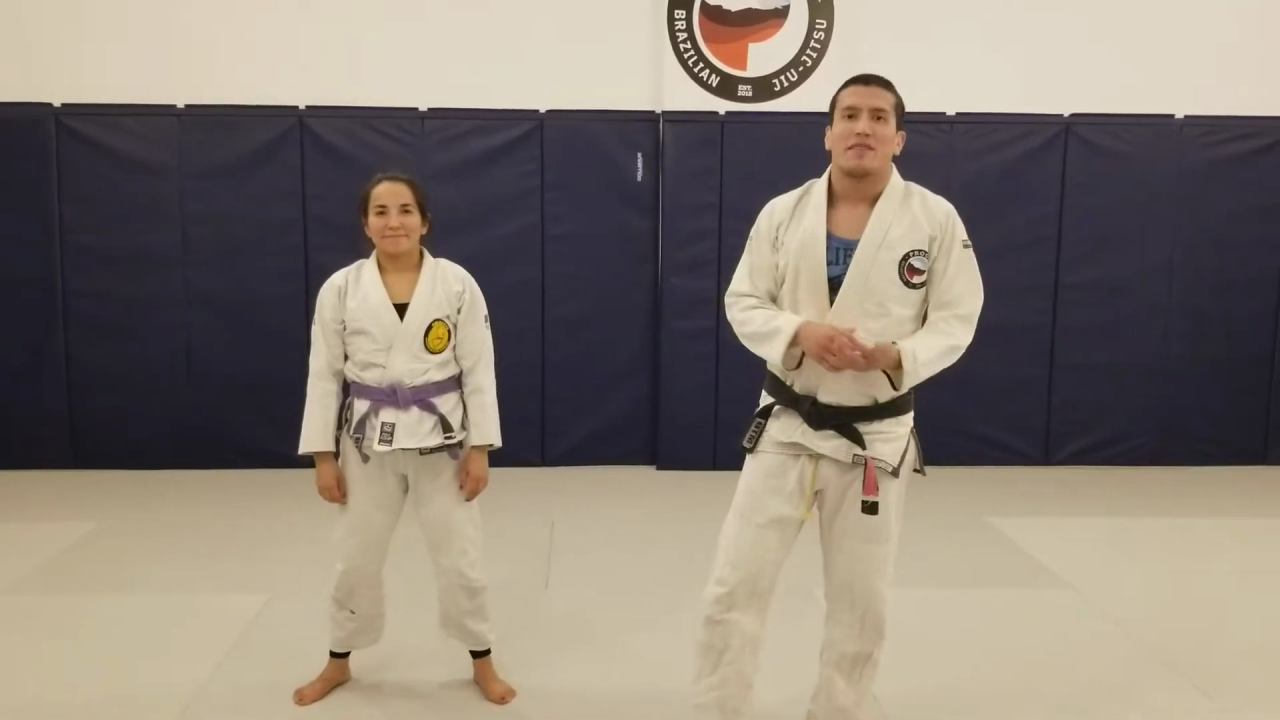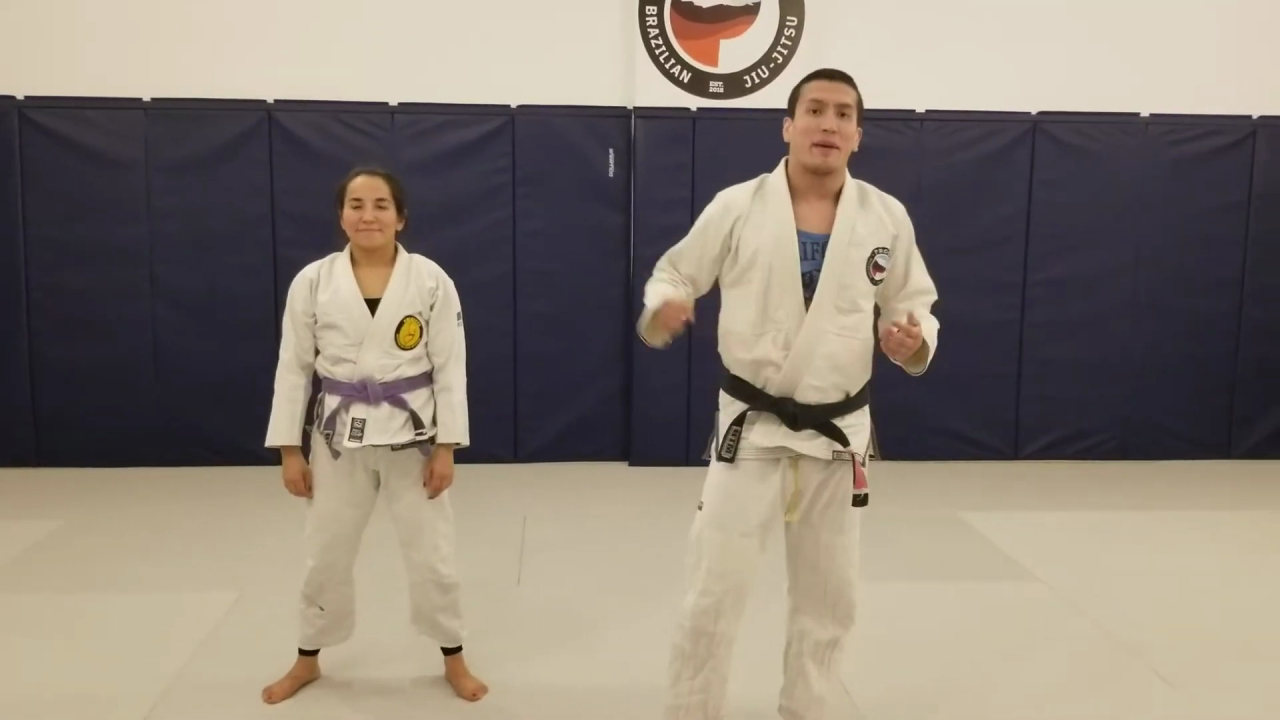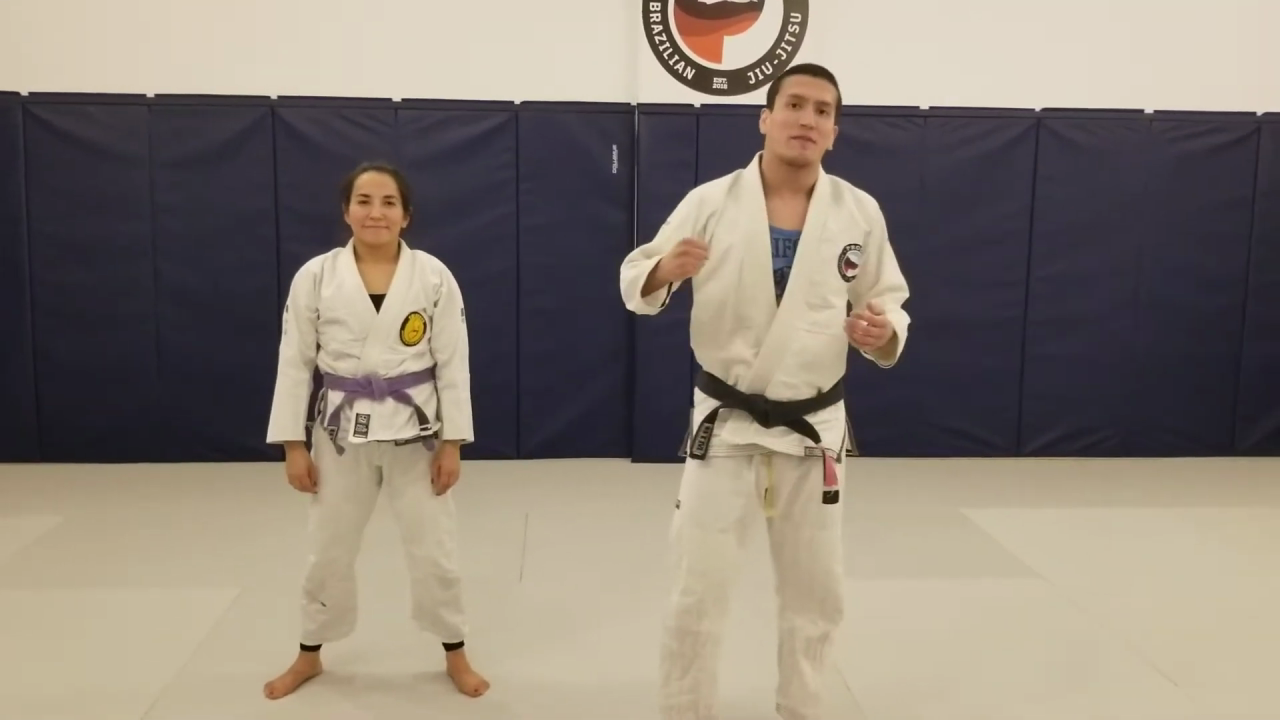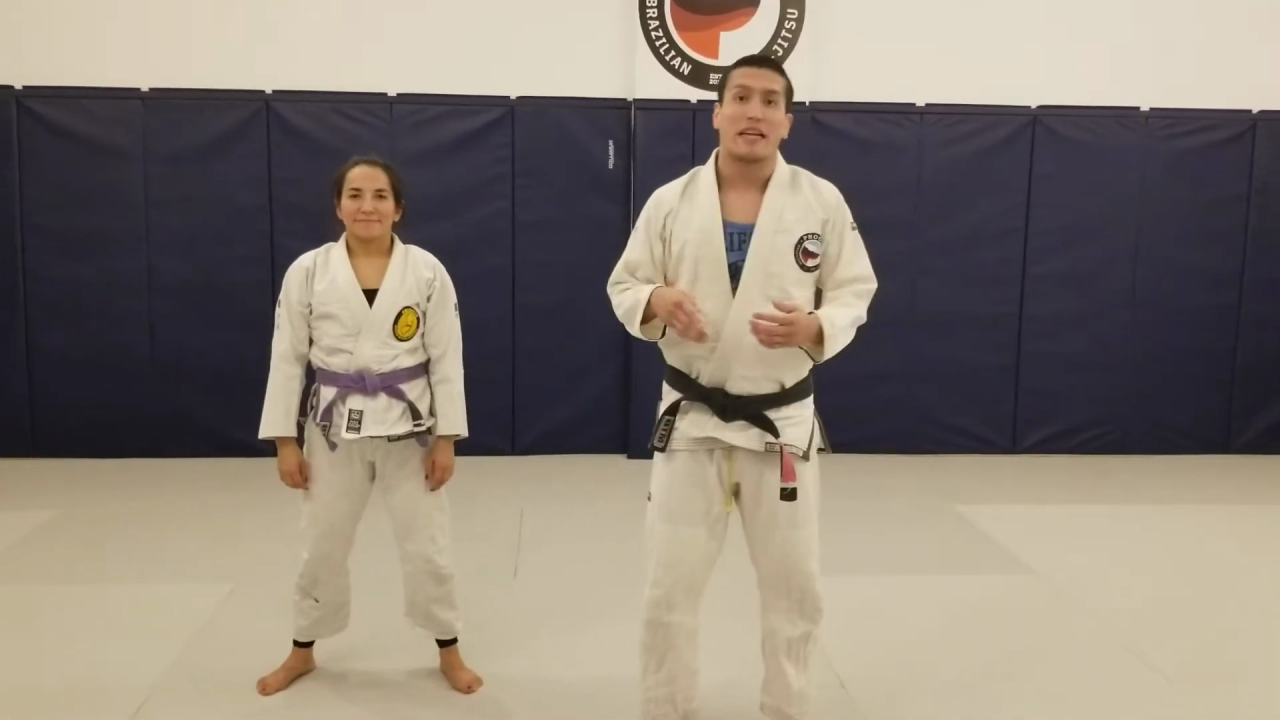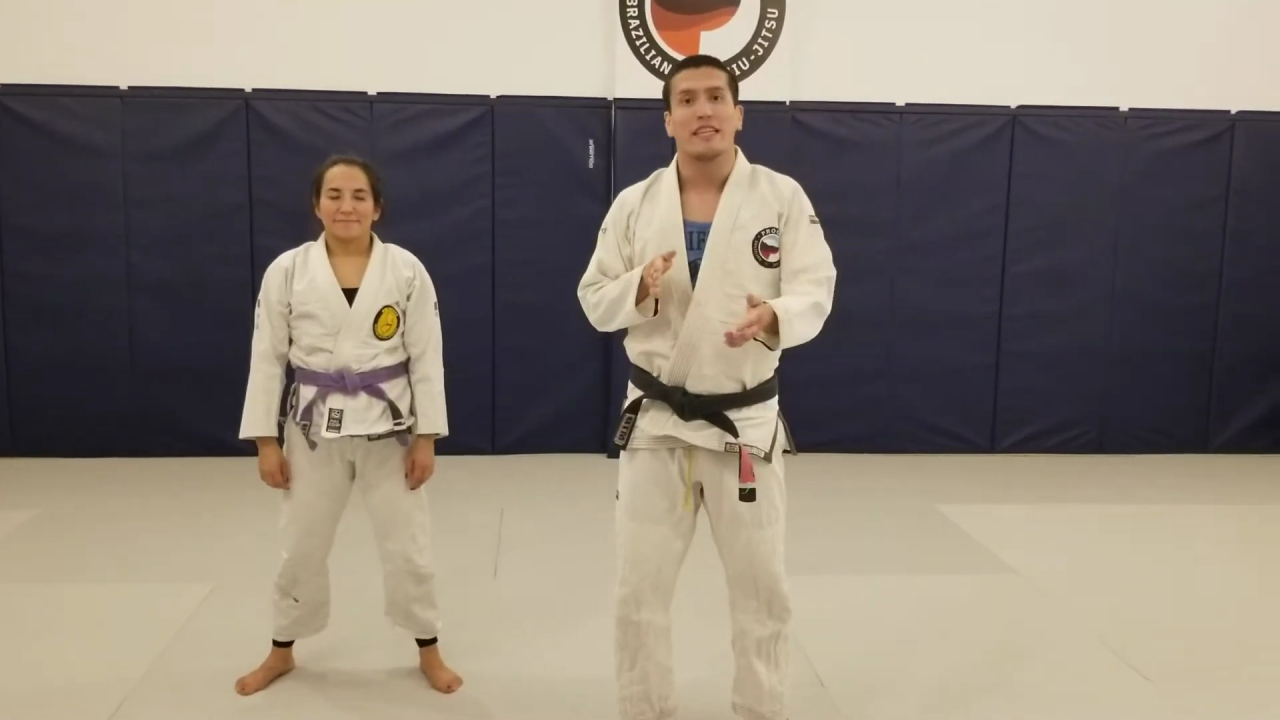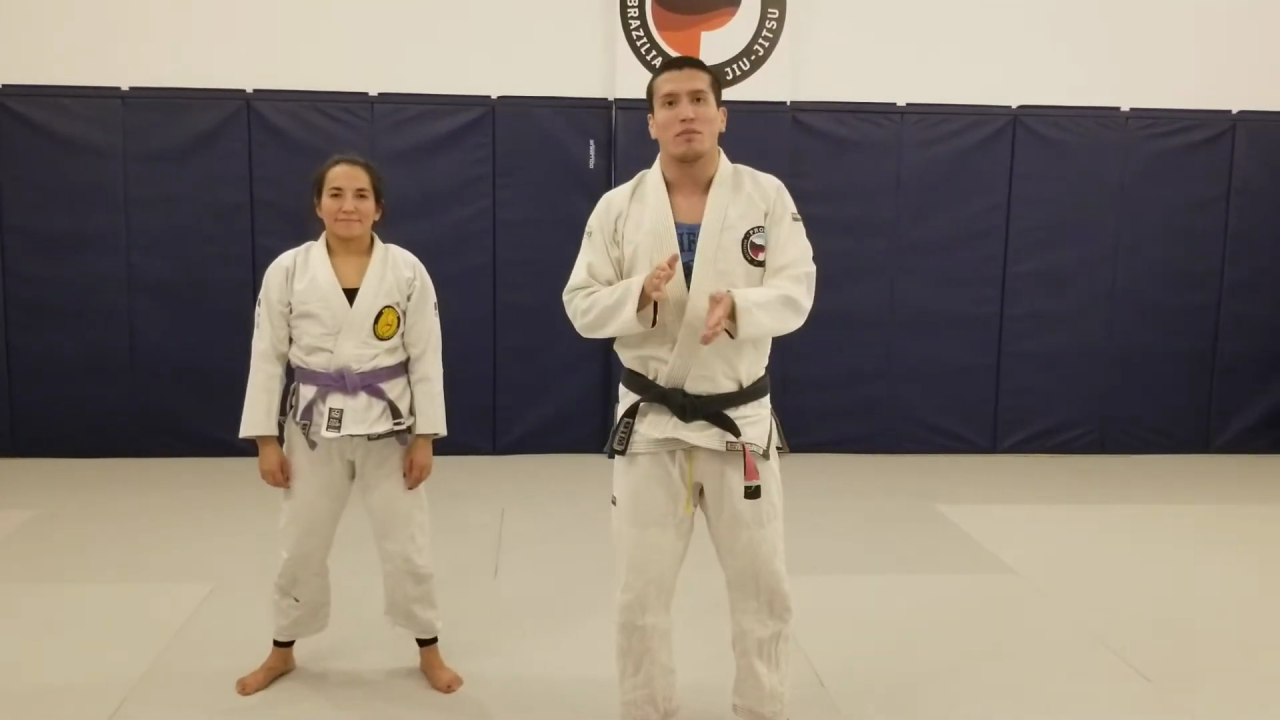
dt=0.4s
person 1, frame 1
left shoulder: (935, 218)
right shoulder: (783, 213)
left elbow: (956, 318)
right elbow: (743, 303)
left wrist: (895, 357)
right wrist: (800, 335)
left hip: (876, 438)
right hip: (785, 427)
left knee: (859, 605)
right knee: (734, 589)
person 1, frame 2
left shoulder: (887, 216)
right shoulder: (736, 207)
left elbow: (910, 302)
right elbow: (679, 278)
left wrist: (917, 341)
right wrist: (660, 307)
left hip: (839, 433)
right hip: (753, 428)
left knee: (828, 595)
right knee: (713, 593)
person 1, frame 3
left shoulder: (859, 211)
right shoulder: (710, 202)
left elbow: (884, 298)
right elbow: (636, 278)
left wrist: (885, 333)
right wrist: (662, 271)
left hip: (815, 428)
right hip: (725, 424)
left knee: (815, 590)
right knee: (698, 592)
person 1, frame 4
left shoulder: (821, 200)
right shoulder: (671, 201)
left elbow: (854, 294)
right elbow: (622, 289)
left wrist: (814, 328)
right wrist: (656, 305)
left hip: (782, 423)
right hip: (692, 421)
left knee: (794, 586)
right knee: (670, 587)
person 1, frame 5
left shoulder: (782, 196)
right shoulder: (634, 203)
left elbow: (814, 292)
right elbow: (595, 300)
left wrist: (772, 317)
right wrist: (640, 287)
left hip: (745, 422)
right hip: (655, 420)
left knee: (761, 585)
right knee: (641, 587)
person 1, frame 6
left shoulder: (767, 194)
right shoulder: (618, 207)
left elbow: (795, 294)
right elbow: (583, 307)
left wrist: (733, 305)
right wrist: (642, 292)
left hip: (740, 421)
right hip: (650, 421)
left knee: (762, 586)
right knee: (642, 591)
person 2, frame 1
left shoulder: (457, 284)
right shoulder: (340, 289)
left elbow: (479, 370)
right elbow: (323, 375)
left wrist: (479, 449)
right wrist: (323, 456)
left hip: (441, 438)
right hip: (368, 440)
left knee: (459, 557)
right knee: (355, 558)
left ankle: (482, 661)
right ankle: (338, 661)
person 2, frame 2
left shoulder: (430, 279)
right shoulder: (312, 281)
left elbow: (450, 367)
right elbow: (293, 367)
left wrist: (446, 447)
right wrist: (290, 449)
left hip: (411, 434)
right hip: (339, 436)
left knee: (431, 552)
right knee: (325, 553)
left ankle: (453, 658)
right ankle: (307, 659)
person 2, frame 3
left shoulder: (434, 276)
right shoulder: (315, 276)
left elbow: (453, 363)
right elbow: (295, 363)
left wrist: (453, 443)
right wrist: (293, 444)
left hip: (415, 429)
right hip: (342, 431)
left knee: (434, 548)
right knee: (328, 549)
left ankle: (455, 654)
right ankle: (309, 654)
person 2, frame 4
left shoulder: (426, 270)
right shoulder: (307, 271)
left elbow: (447, 359)
right elbow: (287, 358)
left wrist: (446, 439)
right wrist: (285, 440)
left hip: (408, 426)
right hip: (335, 427)
left knee: (427, 545)
right knee: (321, 545)
left ankle: (449, 651)
right ankle: (302, 651)
person 2, frame 5
left shoulder: (406, 270)
right shoulder: (286, 270)
left elbow: (427, 358)
right elbow: (267, 358)
left wrist: (426, 438)
right wrist: (266, 441)
left hip: (389, 425)
right hip: (315, 426)
left knee: (407, 544)
right knee: (301, 546)
left ankle: (428, 650)
right ankle: (281, 651)
person 2, frame 6
left shoulder: (406, 270)
right shoulder: (287, 270)
left elbow: (426, 358)
right elbow: (267, 357)
left wrist: (425, 437)
right wrist: (266, 439)
left hip: (388, 424)
right hip: (315, 426)
left knee: (406, 545)
right knee: (301, 546)
left ankle: (429, 650)
right ankle: (282, 651)
